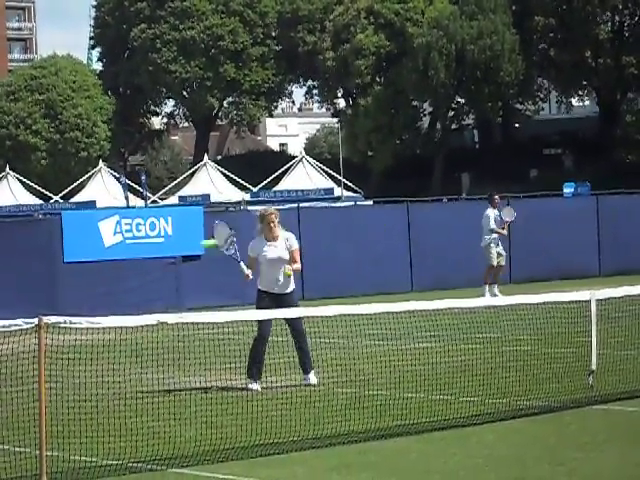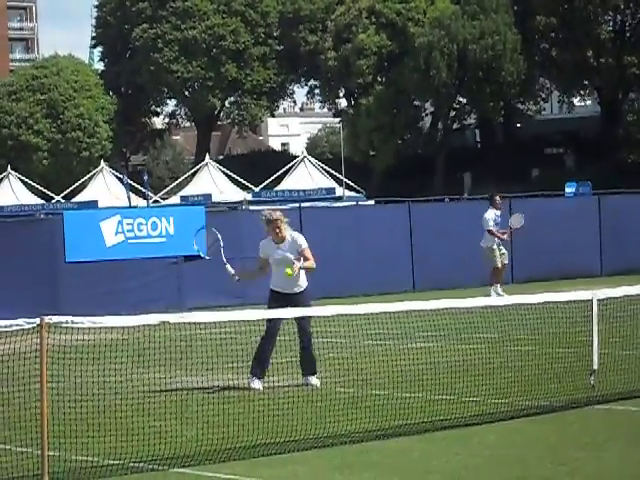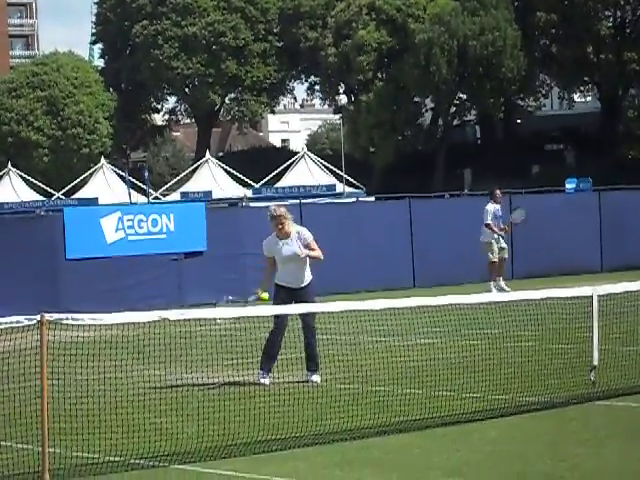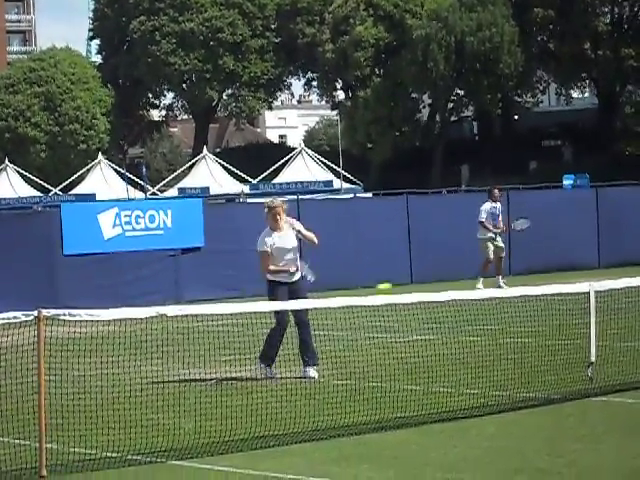
dt=0.2s
person 1, frame 1
left shoulder: (289, 238)
right shoulder: (255, 244)
left elbow: (297, 262)
right elbow: (250, 267)
left wrist: (291, 267)
right wrist: (247, 272)
left hip: (288, 293)
right hip: (266, 294)
left knee: (299, 332)
right knee: (263, 334)
left ankle: (308, 372)
right ankle: (253, 378)
person 1, frame 2
left shoulder: (296, 238)
right shoulder: (264, 245)
left elbow: (312, 263)
right elbow: (263, 268)
left wrist: (300, 265)
right wrist: (245, 275)
left hip: (299, 292)
right hip: (277, 293)
left knee: (305, 332)
right knee: (270, 333)
left ankle: (310, 374)
right ankle: (256, 376)
person 1, frame 3
left shoulder: (301, 232)
right shoulder: (269, 243)
left elbow: (320, 256)
right elbow: (271, 268)
left wrist: (307, 253)
right wrist: (264, 286)
left hip: (305, 286)
right hip: (284, 288)
left knee: (309, 327)
right knee: (279, 328)
left ankle: (312, 371)
right ankle: (264, 371)
person 1, frame 4
left shoulder: (292, 226)
right shoulder: (265, 238)
left elbow: (314, 241)
right elbow: (266, 267)
left wrist: (298, 228)
right wrist: (286, 269)
left hip: (296, 281)
right hip: (277, 283)
left knee: (303, 322)
right knee: (282, 323)
left ankle: (309, 366)
right ankle: (266, 363)
